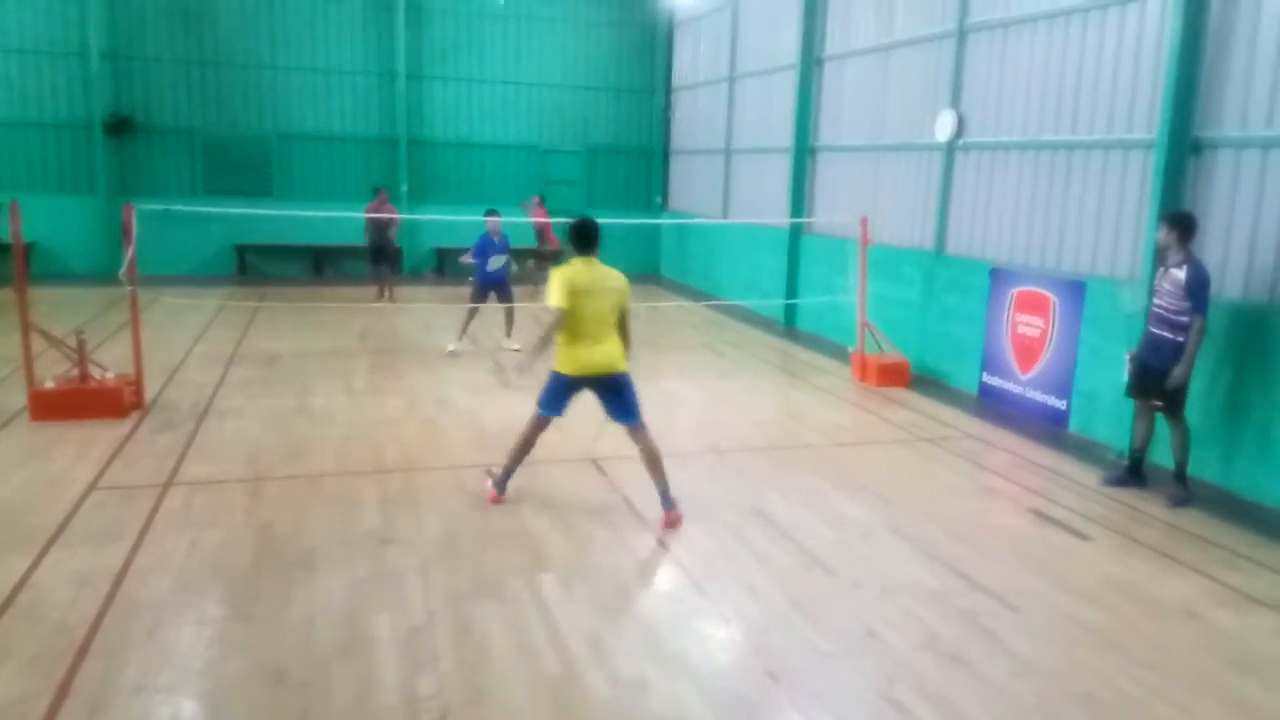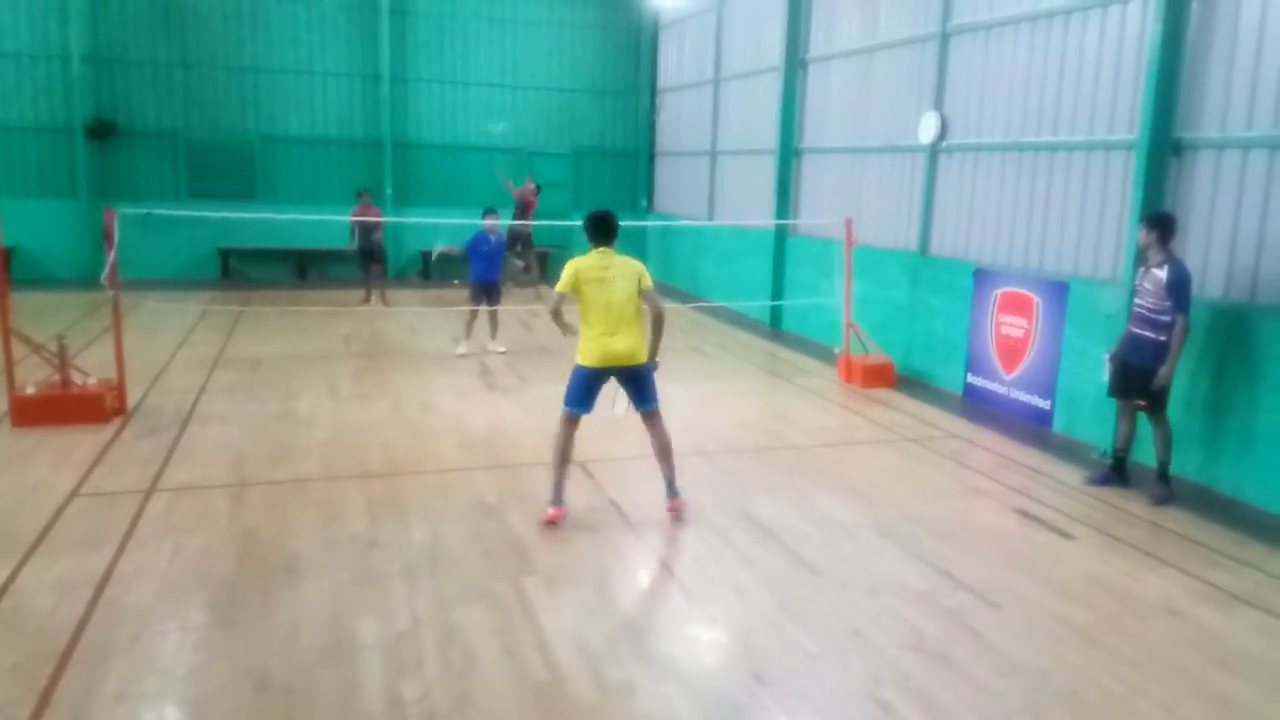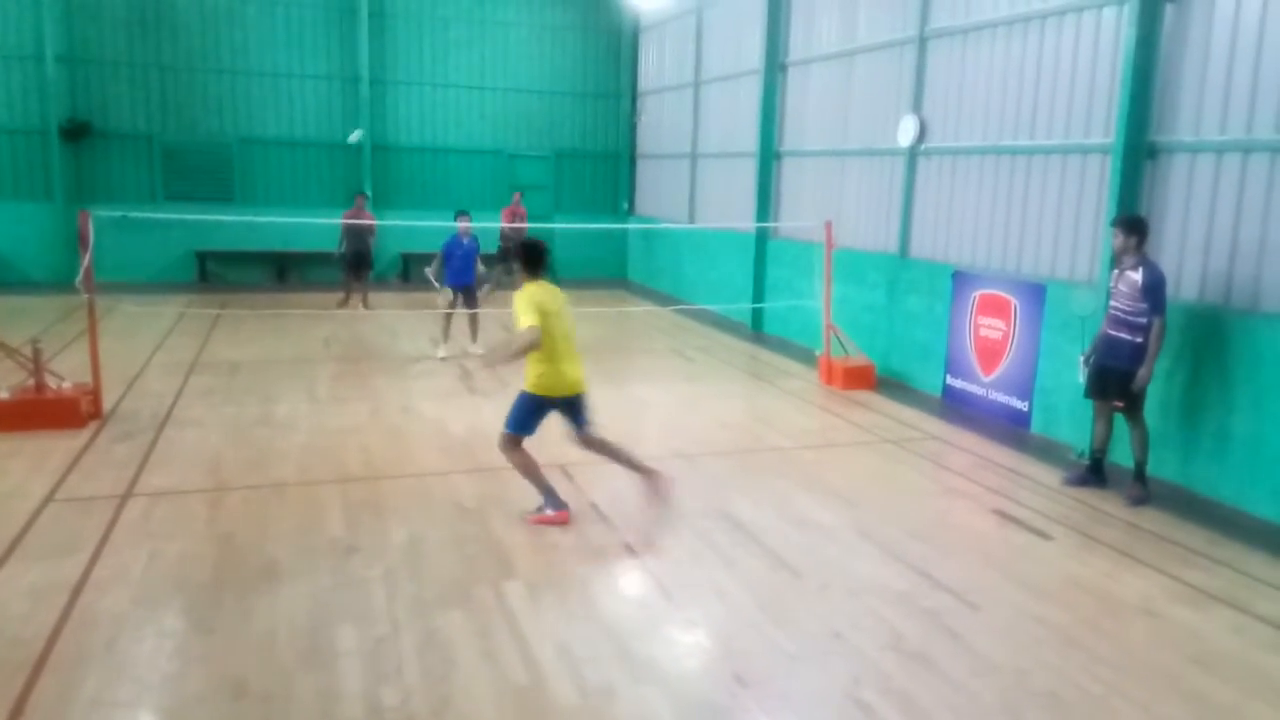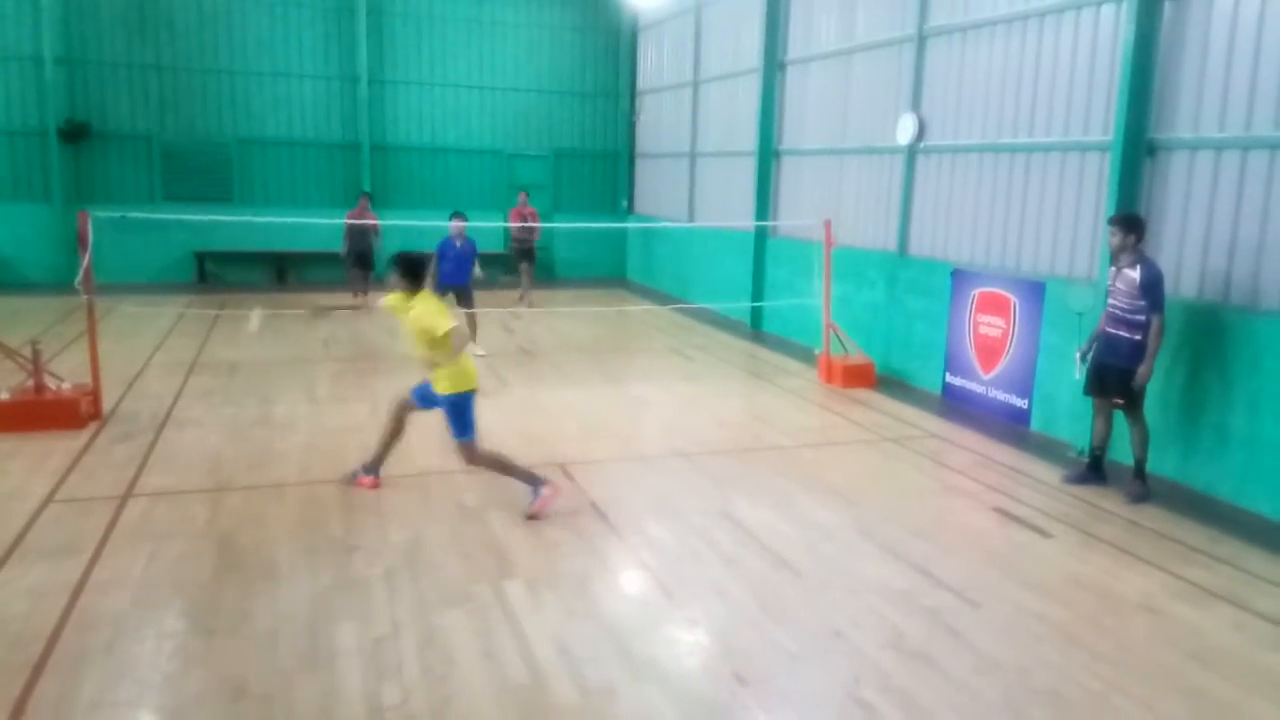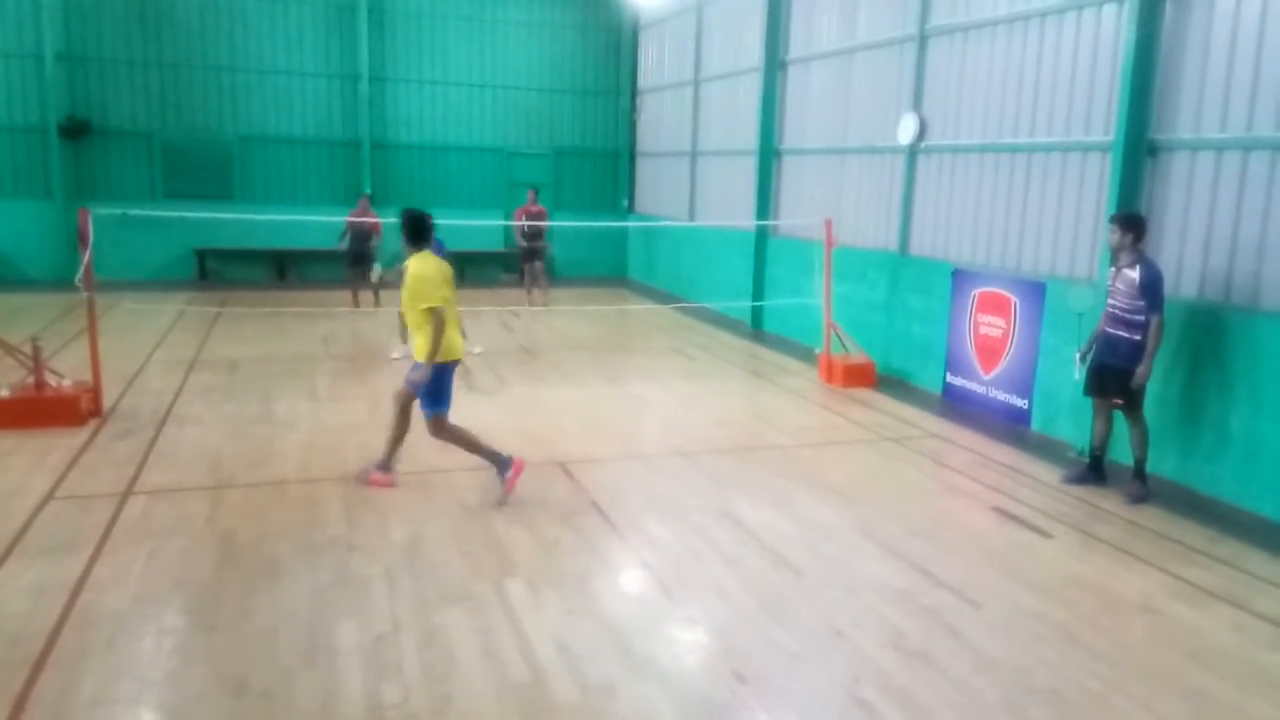
dt=0.4s
person 1, frame 1
left shoulder: (563, 276)
right shoulder: (617, 279)
left elbow: (556, 320)
right elbow: (623, 330)
left wrist: (532, 355)
right wrist: (620, 364)
left hip: (571, 365)
right hip: (609, 367)
left knee: (537, 423)
right knee: (639, 432)
left ankle: (499, 484)
right ankle: (667, 505)
person 1, frame 2
left shoulder: (577, 266)
right shoulder: (634, 267)
left elbow: (554, 308)
right elbow: (658, 311)
left wrist: (564, 326)
right wrist: (653, 353)
left hip: (593, 357)
right hip: (633, 355)
left knee: (568, 424)
right knee: (653, 421)
left ankle: (556, 501)
right ankle: (672, 494)
person 1, frame 3
left shoulder: (524, 297)
right shoulder: (557, 294)
left elbow: (532, 339)
left wrist: (502, 356)
right wrist: (514, 346)
left hip: (542, 384)
right hip: (572, 379)
left knee: (508, 444)
right knee: (585, 437)
left ankle: (554, 505)
right ankle: (649, 475)
person 1, frame 4
left shoulder: (425, 309)
right shoulder: (402, 300)
left elbow: (460, 335)
right elbow: (376, 305)
left wrist: (445, 359)
left hip: (456, 383)
right hip: (443, 380)
left knee: (470, 454)
right knee: (401, 408)
left ankle: (540, 485)
right ankle: (371, 470)
person 1, frame 5
left shoulder: (418, 271)
right shoulder: (438, 264)
left elbow: (438, 319)
left wrist: (427, 364)
left hip: (436, 354)
right hip: (437, 350)
left knee: (438, 427)
right knee: (403, 399)
left ankle: (504, 464)
right ankle: (384, 467)
person 2, frame 1
left shoulder: (1195, 274)
right shoulder: (1164, 268)
left elbow: (1198, 323)
left wrist: (1185, 364)
right wrist: (1139, 348)
left hip: (1171, 361)
right hip: (1149, 355)
left knee: (1174, 417)
right knee: (1142, 409)
left ankle: (1181, 481)
right ankle: (1135, 469)
person 2, frame 2
left shoulder: (1176, 273)
right shoulder: (1144, 268)
left elbow: (1181, 322)
left wrist: (1170, 364)
right wrist: (1118, 347)
left hip: (1154, 360)
right hip: (1130, 355)
left knee: (1157, 416)
right knee: (1124, 408)
left ankle: (1163, 479)
right ankle: (1118, 469)
person 2, frame 3
left shoulder: (1151, 276)
right shoulder: (1117, 271)
left elbow: (1158, 324)
left wrist: (1148, 366)
right wrist: (1093, 348)
left hip: (1130, 362)
right hip: (1106, 356)
left knee: (1134, 417)
right knee: (1101, 409)
left ankle: (1140, 480)
right ankle: (1095, 469)
person 2, frame 4
left shoulder: (1149, 273)
right shoulder: (1114, 268)
left elbow: (1157, 321)
left wrist: (1148, 363)
right wrist: (1089, 344)
left hip: (1130, 360)
right hip: (1104, 354)
left knee: (1134, 415)
right knee: (1100, 407)
left ankle: (1140, 477)
right ankle: (1095, 467)
person 2, frame 5
left shoulder: (1149, 273)
right shoulder: (1115, 268)
left elbow: (1156, 321)
left wrist: (1147, 363)
right wrist: (1089, 344)
left hip: (1129, 360)
right hip: (1104, 353)
left knee: (1134, 415)
right knee: (1100, 407)
left ankle: (1140, 478)
right ankle: (1095, 467)
